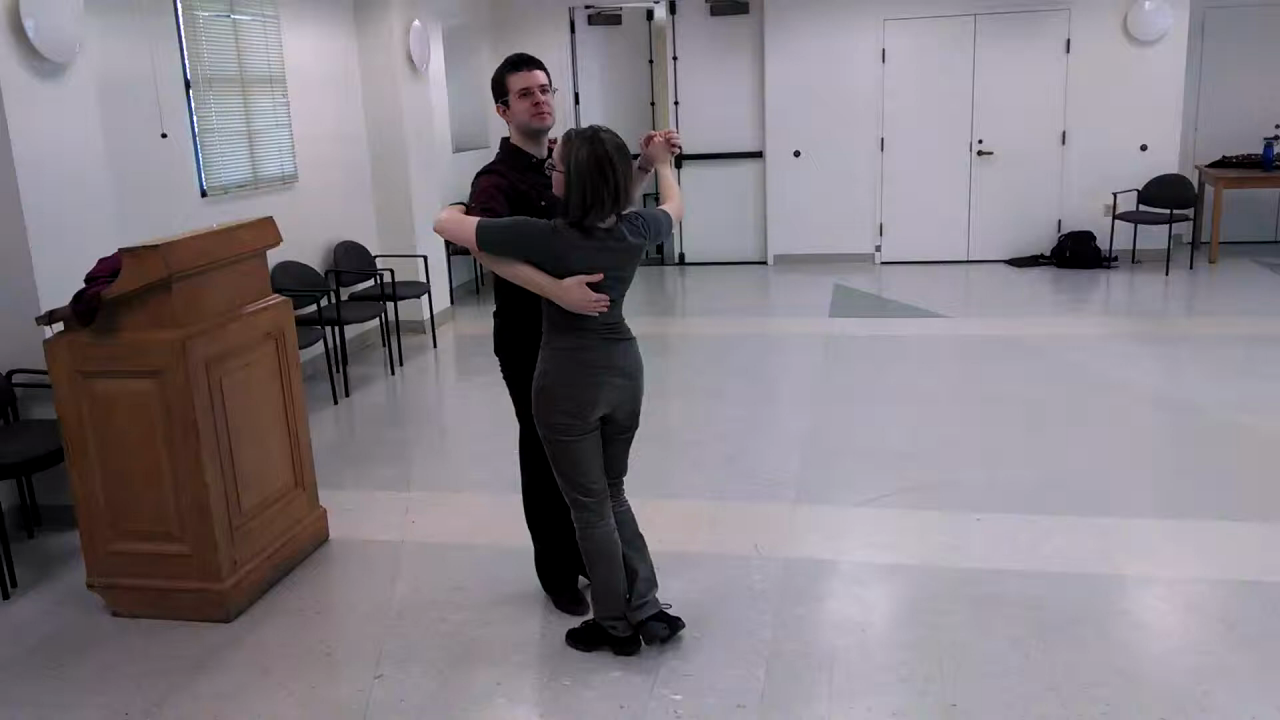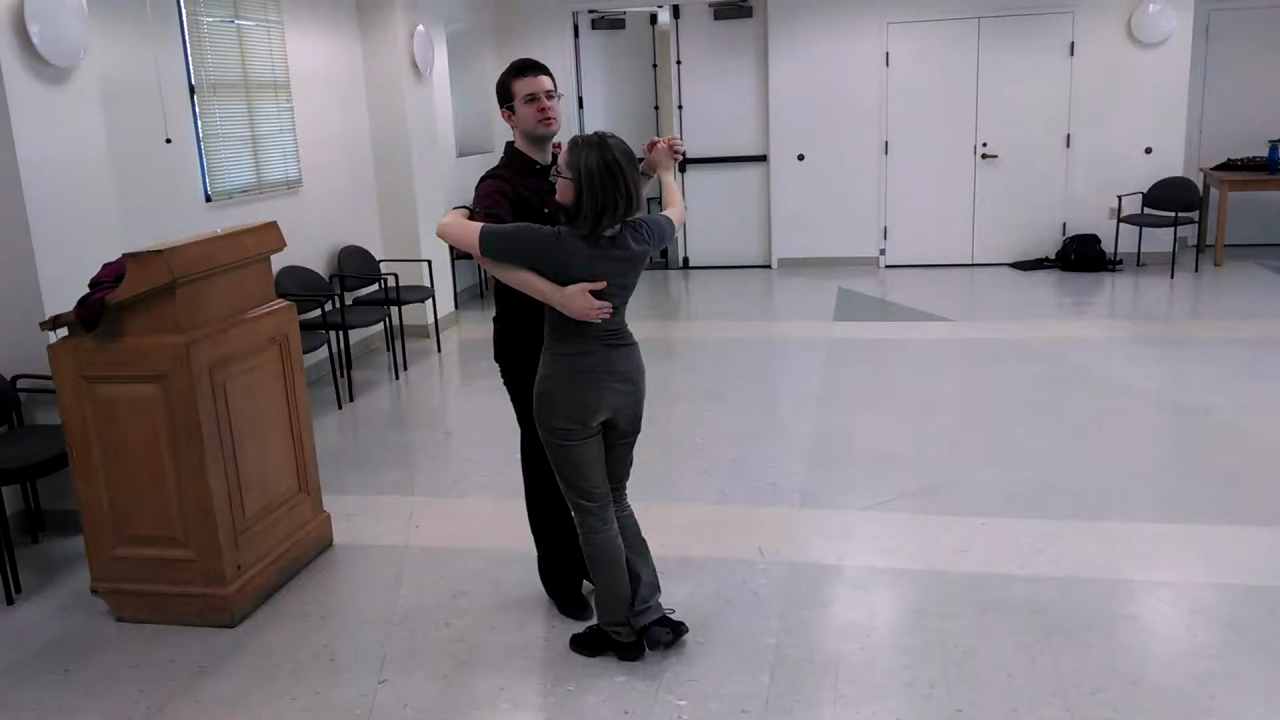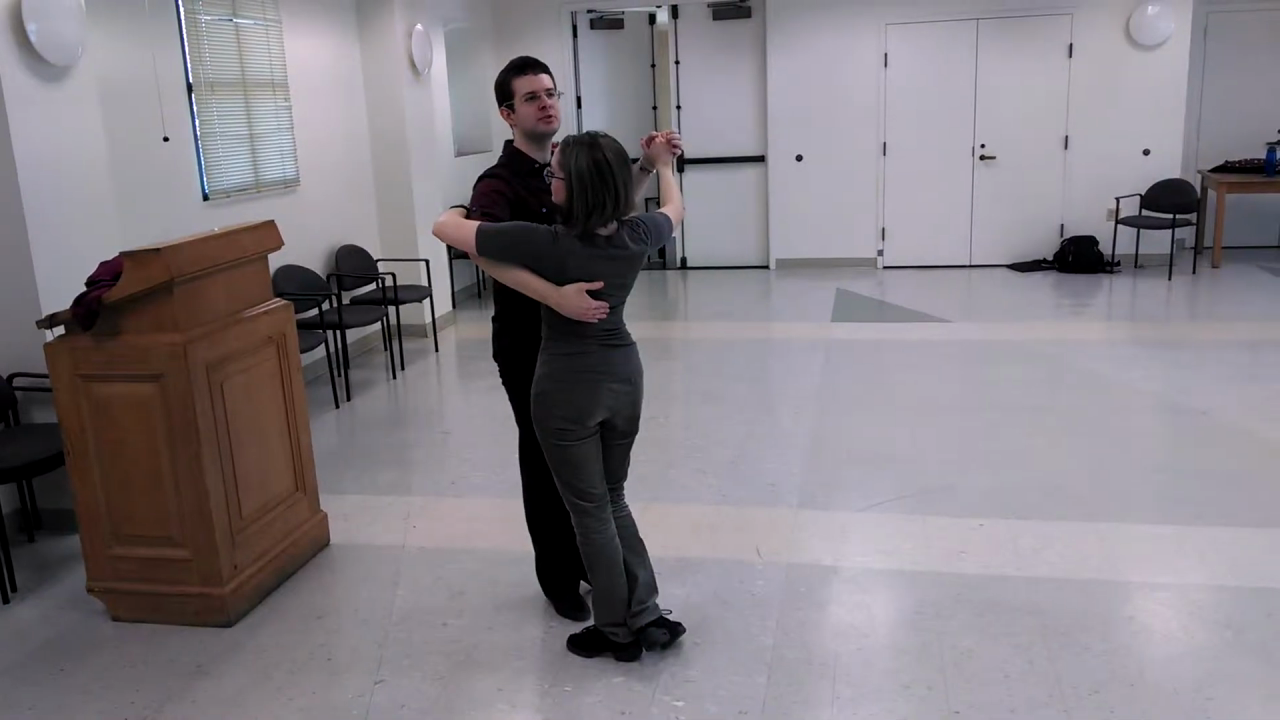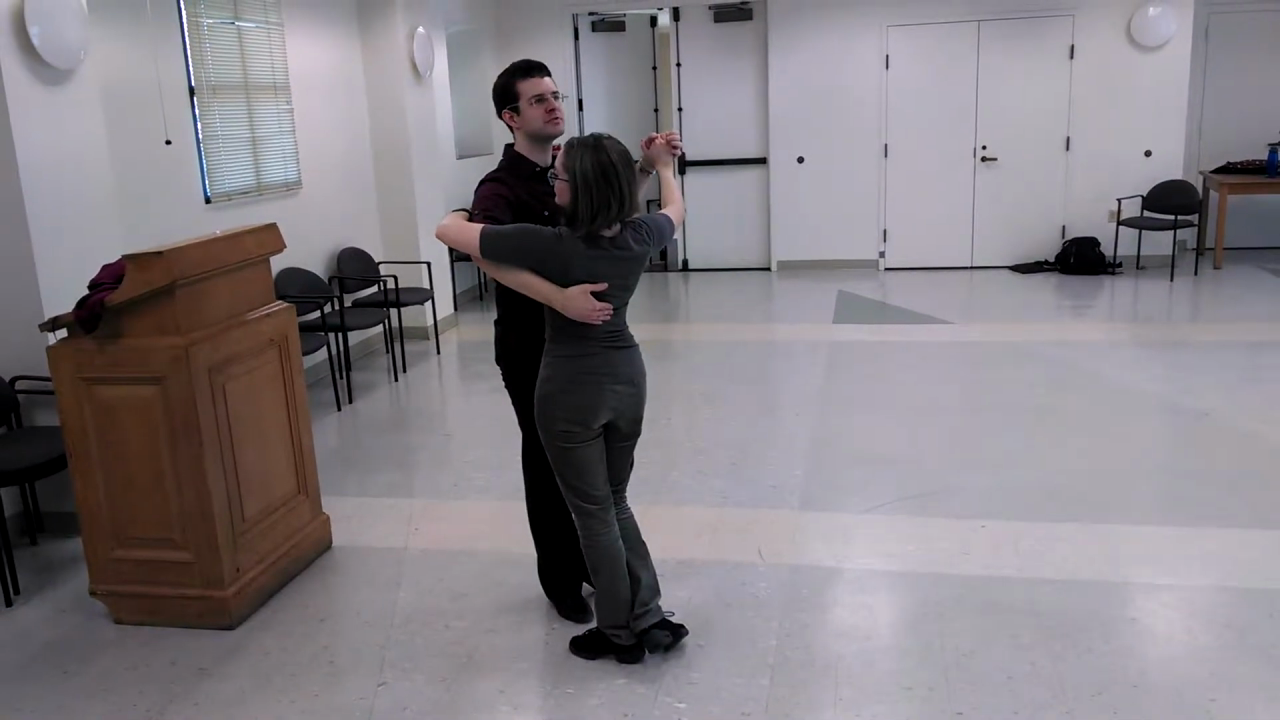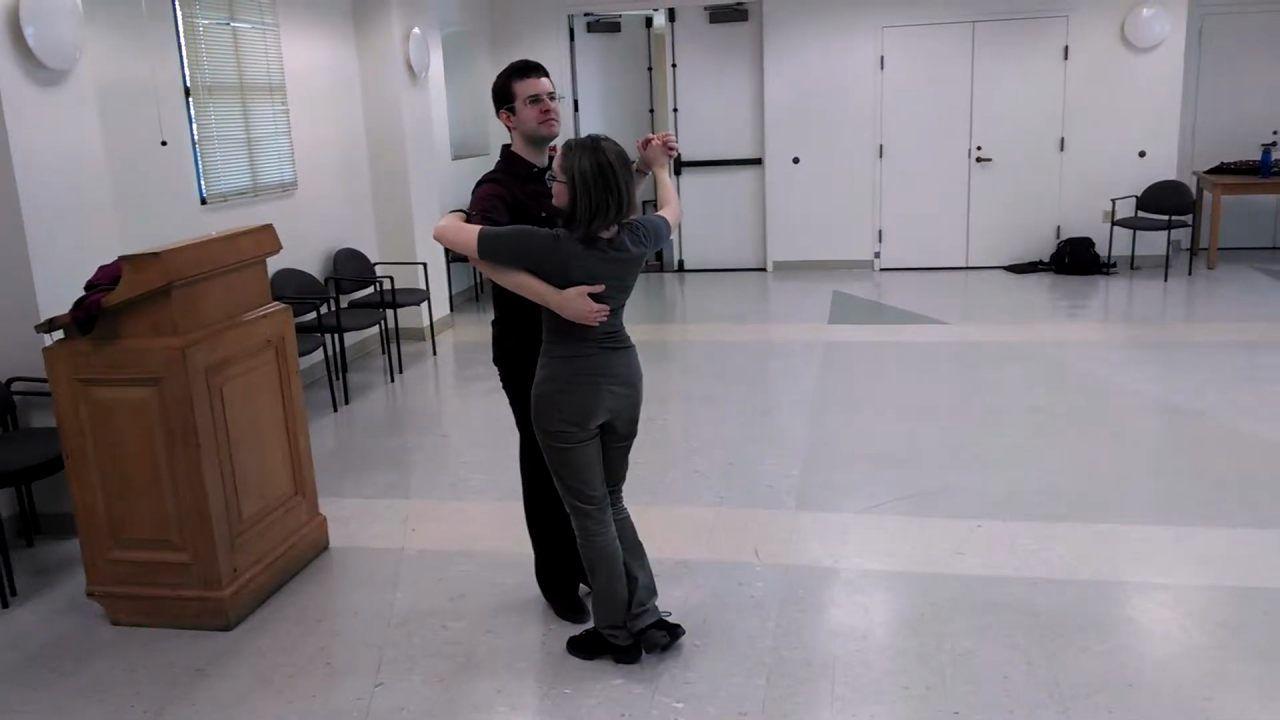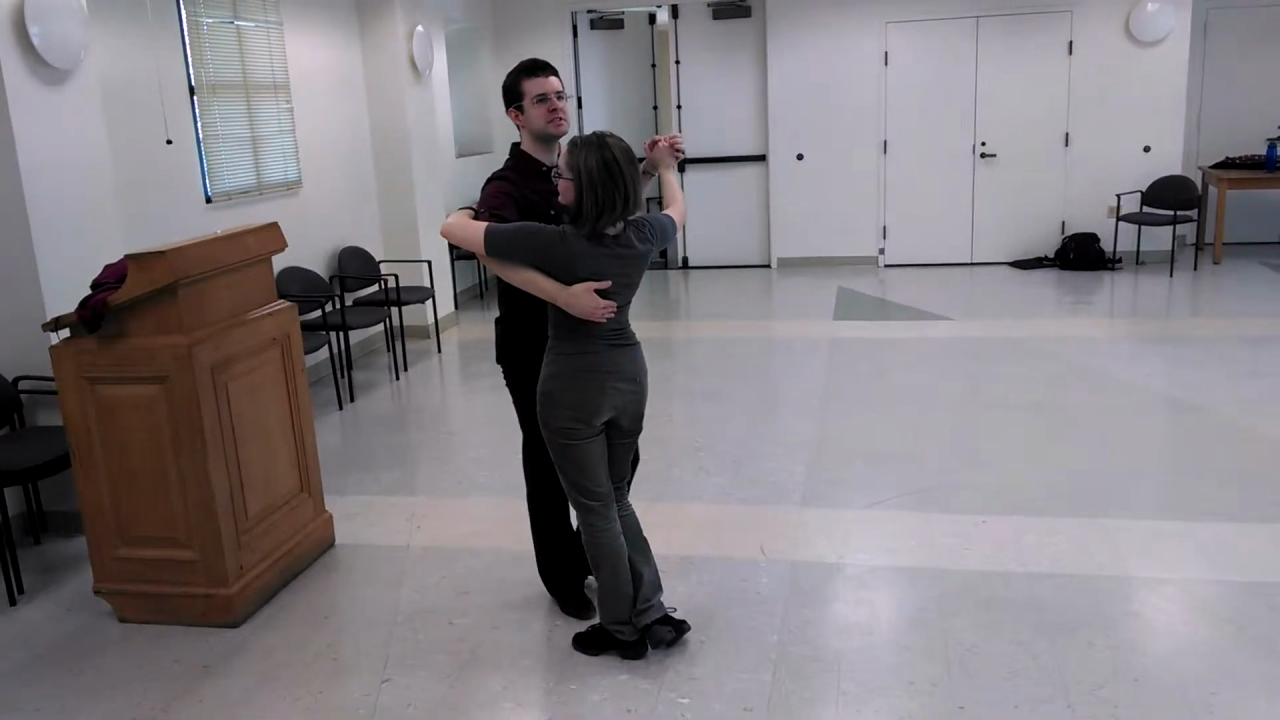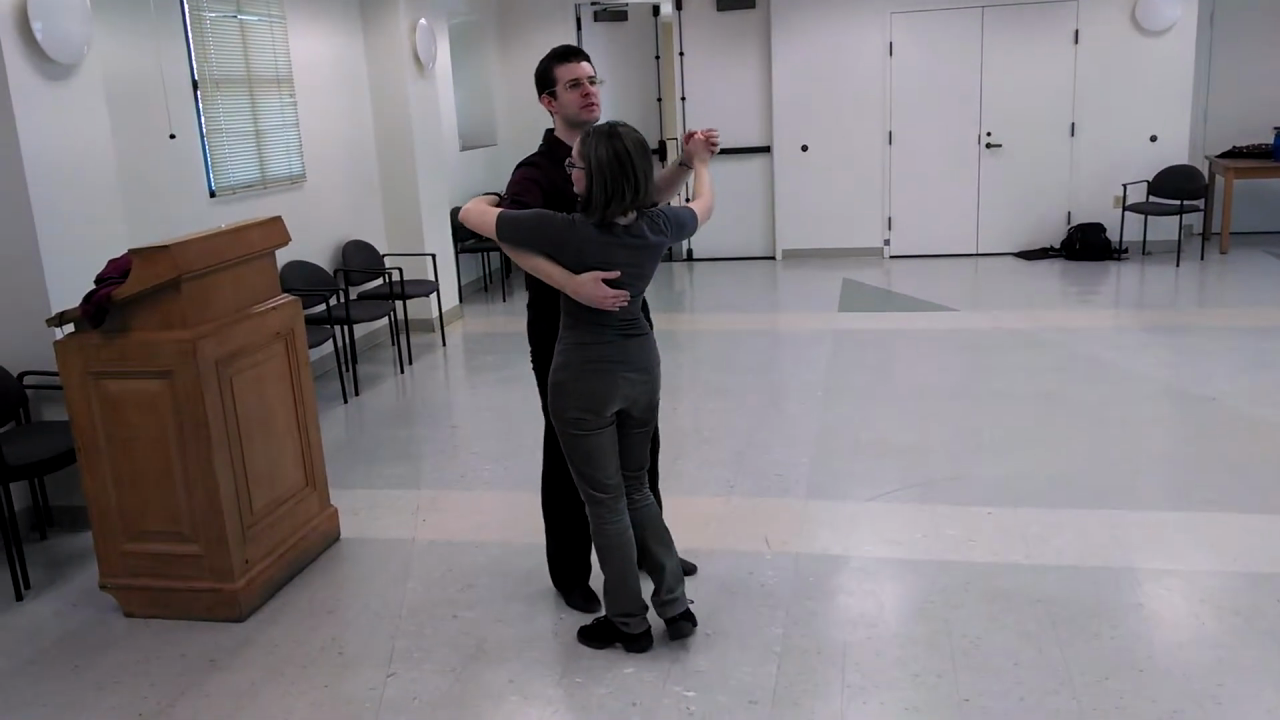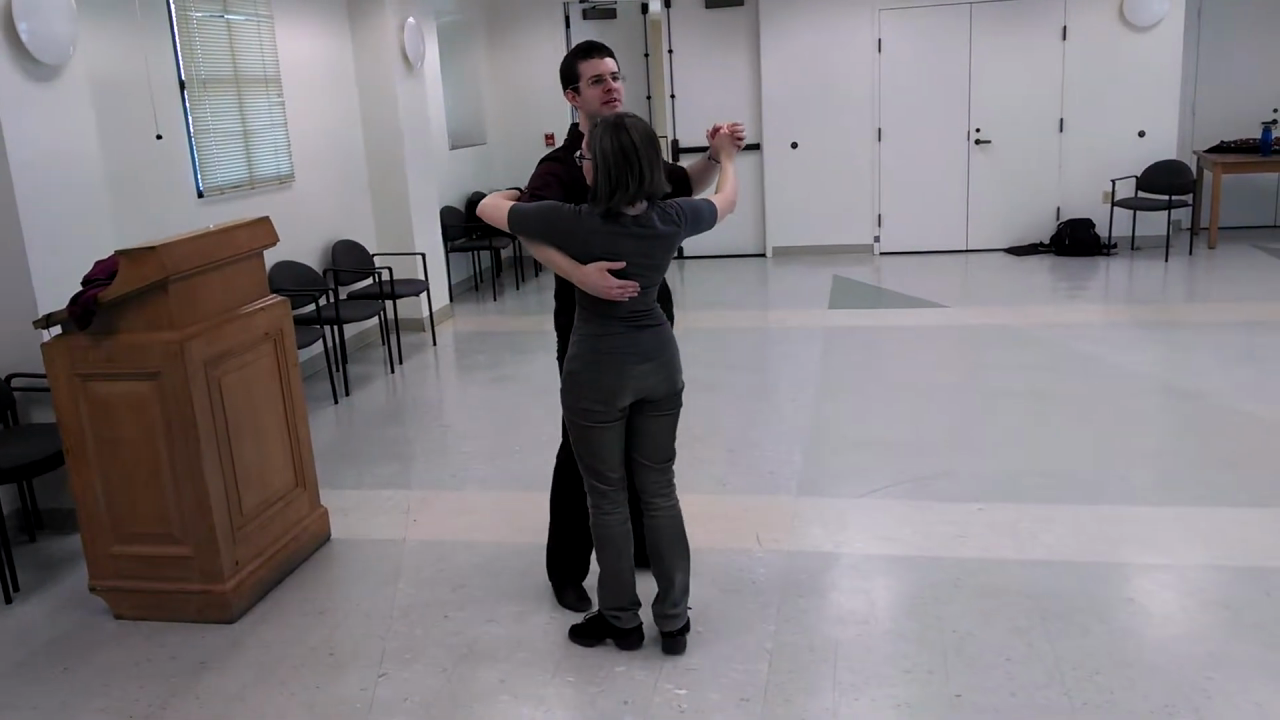
dt=0.5s
person 1, frame 1
right shoulder: (498, 180)
left wrist: (646, 165)
right wrist: (554, 289)
right hip: (529, 342)
right knee: (545, 454)
left ankle: (587, 552)
right ankle: (556, 570)
person 1, frame 2
right shoulder: (500, 186)
left wrist: (649, 170)
right wrist: (558, 296)
right hip: (529, 348)
right knee: (546, 460)
left ankle: (590, 558)
right ankle: (560, 574)
person 1, frame 3
right shoulder: (499, 185)
right elbow: (487, 251)
left wrist: (647, 166)
right wrist: (554, 295)
right hip: (528, 348)
right knee: (545, 460)
left ankle: (588, 557)
right ankle: (557, 575)
person 1, frame 4
right shoulder: (501, 188)
right elbow: (490, 255)
right wrist: (559, 298)
right hip: (532, 351)
right knee: (549, 464)
left ankle: (590, 560)
right ankle: (560, 577)
person 1, frame 5
right shoulder: (497, 190)
right elbow: (488, 257)
left wrist: (642, 169)
right wrist: (557, 299)
right hip: (530, 353)
right knee: (547, 465)
left ankle: (590, 561)
right ankle: (557, 579)
person 1, frame 6
right shoulder: (506, 188)
left wrist: (649, 169)
right wrist: (562, 296)
right hip: (534, 353)
right knee: (549, 466)
left ankle: (596, 555)
right ankle: (562, 575)
person 1, frame 7
right shoulder: (537, 174)
left elbow: (650, 199)
right elbow: (516, 239)
left wrist: (686, 162)
right wrist: (571, 283)
right hip: (565, 339)
right knee: (569, 454)
right ankle: (570, 571)
person 1, frame 8
right shoulder: (560, 168)
left elbow: (684, 186)
left wrist: (717, 155)
right wrist: (579, 274)
right knee: (584, 450)
left ankle: (641, 544)
right ankle: (566, 568)
person 2, frame 1
left shoulder: (544, 238)
right shoulder: (635, 230)
left elbow: (445, 225)
right elbow: (674, 208)
left wrist: (461, 205)
right wrist: (663, 162)
left hip: (568, 380)
right hip: (624, 369)
left knee: (588, 506)
right knee: (612, 494)
left ankle: (616, 625)
right ankle: (646, 610)
person 2, frame 2
left shoulder: (550, 244)
right shoulder: (639, 237)
left elbow: (448, 230)
right elbow: (676, 214)
left wrist: (464, 208)
right wrist: (666, 169)
left hip: (569, 386)
right hip: (625, 375)
left knee: (591, 509)
right knee: (615, 499)
left ankle: (620, 631)
right ankle: (649, 615)
person 2, frame 3
left shoulder: (545, 244)
right shoulder: (636, 236)
left elbow: (445, 228)
right elbow: (674, 211)
left wrist: (462, 207)
right wrist: (664, 165)
left hip: (566, 387)
right hip: (623, 375)
left knee: (589, 511)
right knee: (613, 500)
left ankle: (617, 632)
right ankle: (647, 616)
person 2, frame 4
left shoulder: (550, 246)
right shoulder: (639, 237)
left elbow: (447, 232)
right elbow: (676, 210)
left wrist: (464, 211)
right wrist: (664, 165)
left hip: (570, 388)
right hip: (627, 377)
left knee: (593, 512)
right knee: (615, 502)
left ankle: (620, 633)
right ankle: (650, 618)
person 2, frame 5
left shoulder: (546, 247)
right shoulder: (636, 238)
left elbow: (445, 233)
right elbow: (671, 213)
left wrist: (461, 212)
right wrist: (659, 167)
left hip: (566, 389)
right hip: (622, 378)
left knee: (589, 513)
right knee: (611, 503)
left ankle: (617, 634)
right ankle: (646, 618)
person 2, frame 6
left shoulder: (555, 244)
right shoulder: (642, 235)
left elbow: (453, 230)
right elbow: (678, 212)
left wrist: (468, 210)
right wrist: (666, 168)
left hip: (573, 385)
right hip: (628, 374)
left knee: (594, 509)
right knee: (616, 498)
left ankle: (622, 629)
right ankle: (651, 613)
person 2, frame 7
left shoulder: (564, 232)
right shoulder: (658, 227)
left elbow: (470, 215)
right elbow: (703, 207)
left wrist: (491, 198)
right wrist: (700, 162)
left hip: (584, 376)
right hip: (640, 365)
left knee: (605, 502)
right knee: (635, 488)
left ankle: (628, 622)
right ankle: (674, 604)
person 2, frame 8
left shoulder: (575, 223)
right shoulder: (672, 218)
left elbow: (487, 209)
right elbow: (726, 201)
left wrist: (513, 192)
right wrist: (726, 157)
left hip: (597, 369)
right hip: (658, 360)
left knee: (607, 495)
right knee: (659, 490)
left ankle: (621, 619)
right ankle: (674, 619)
